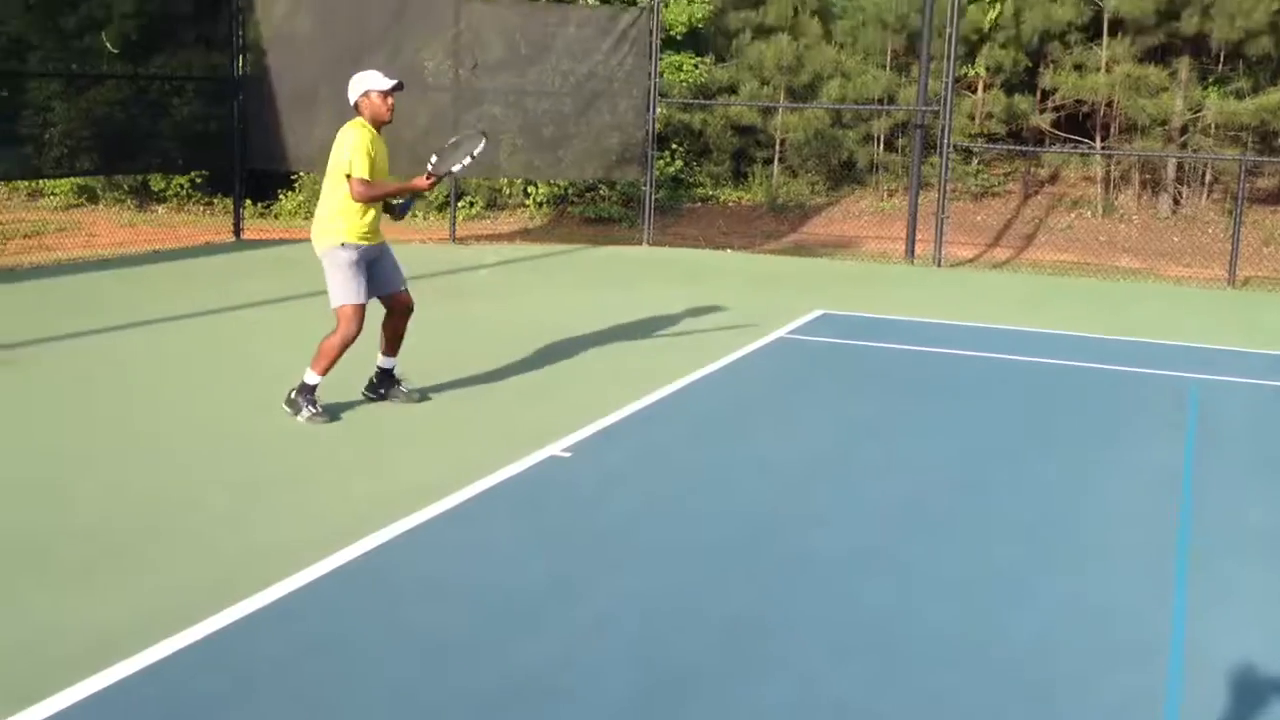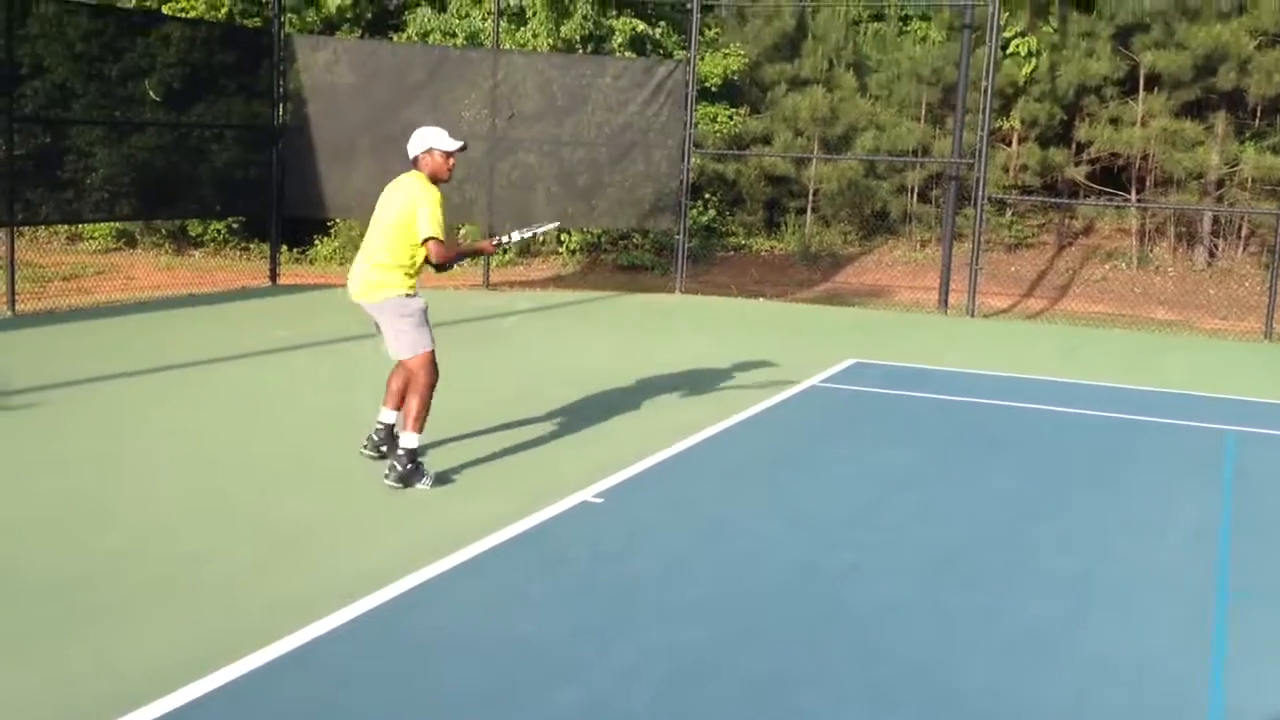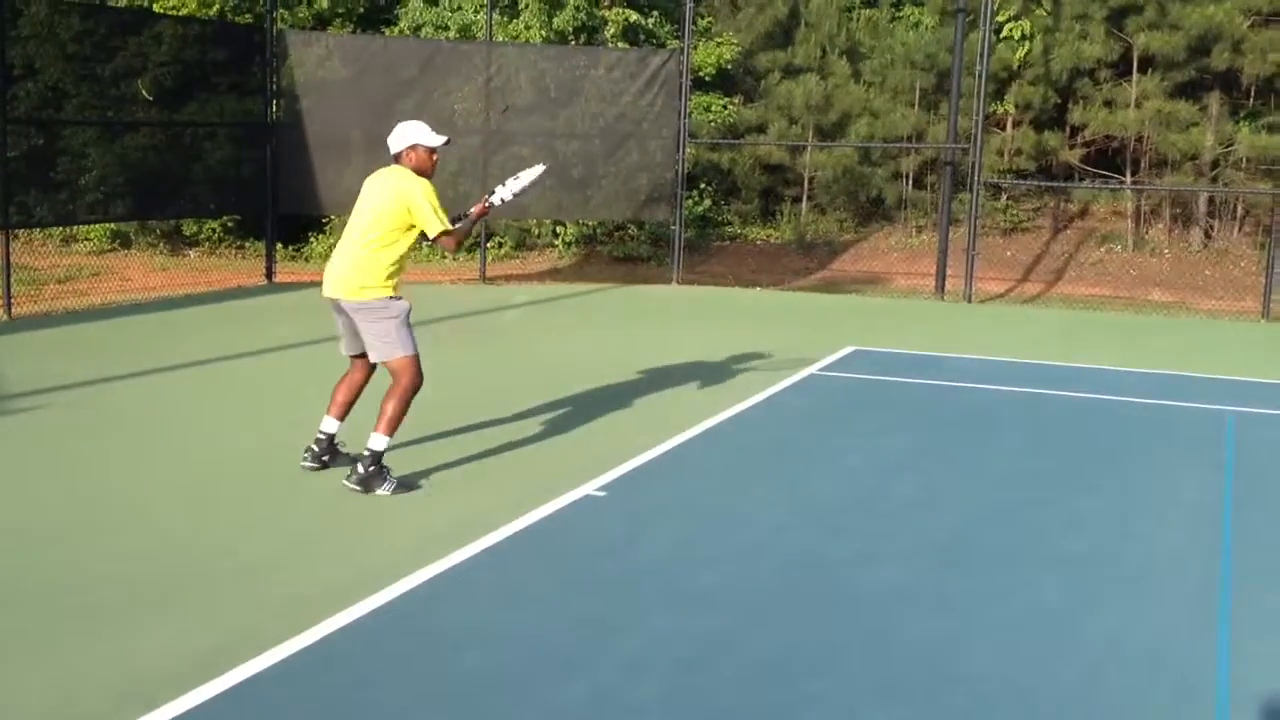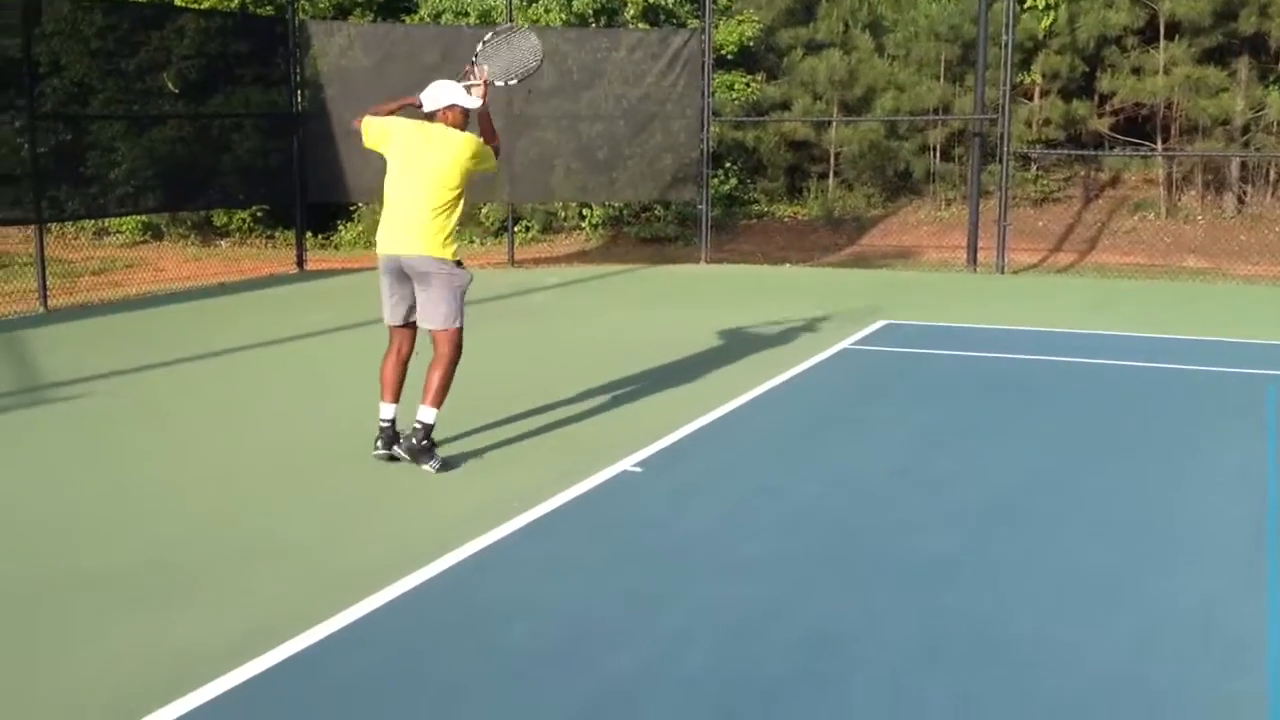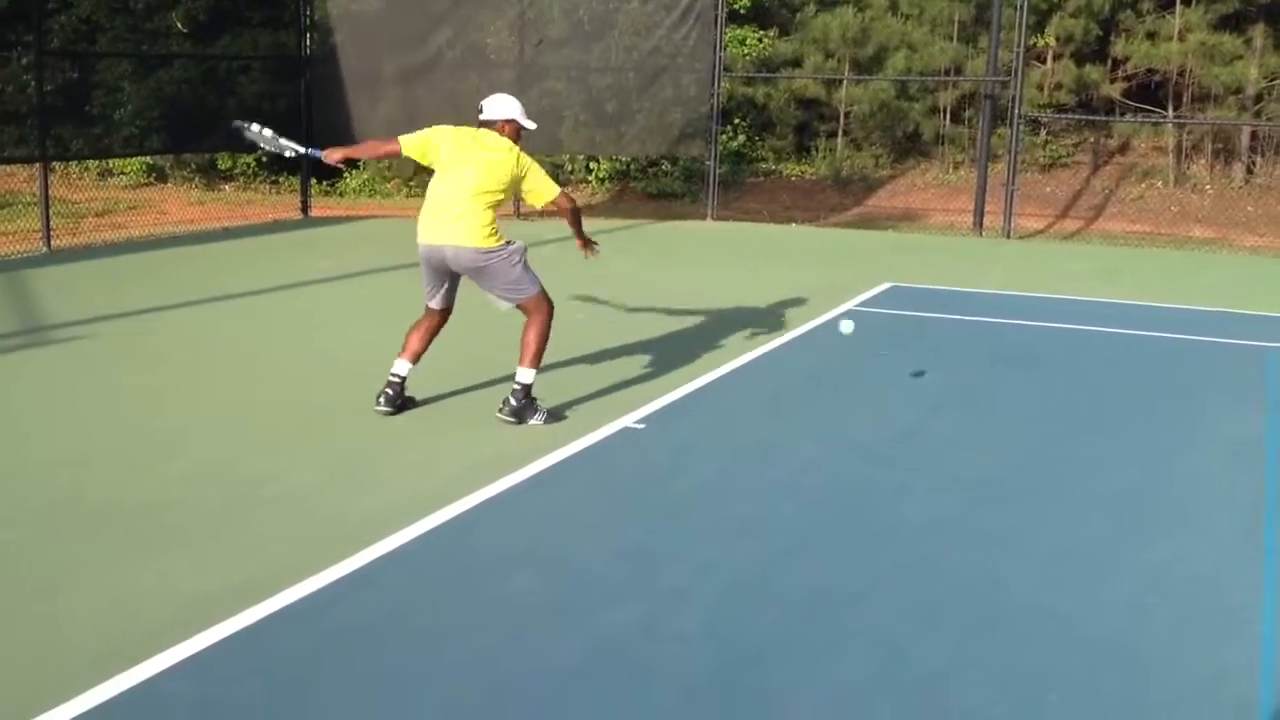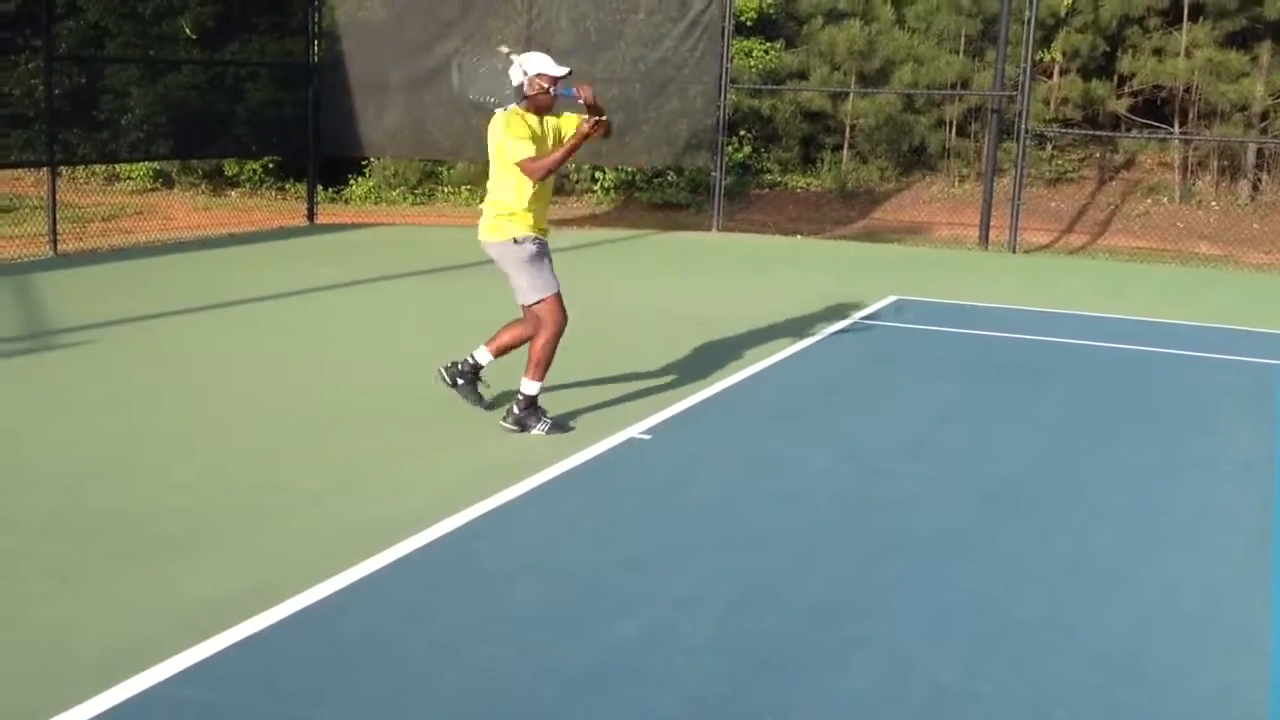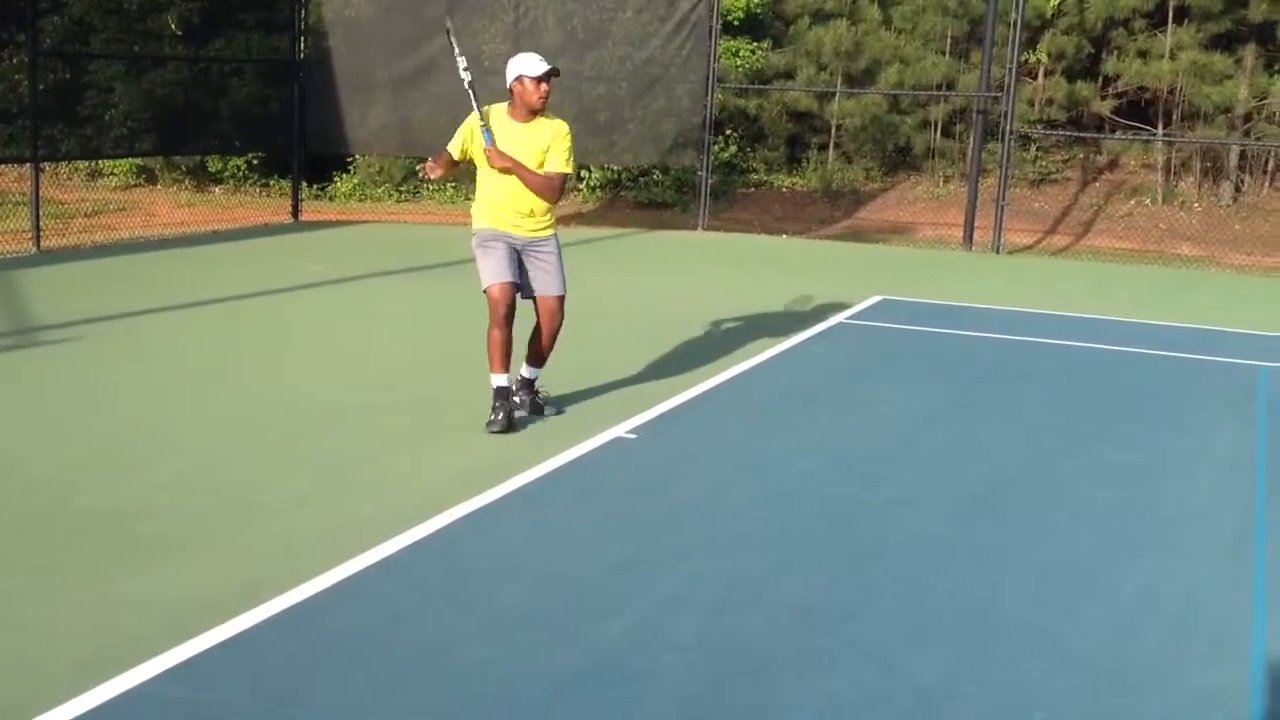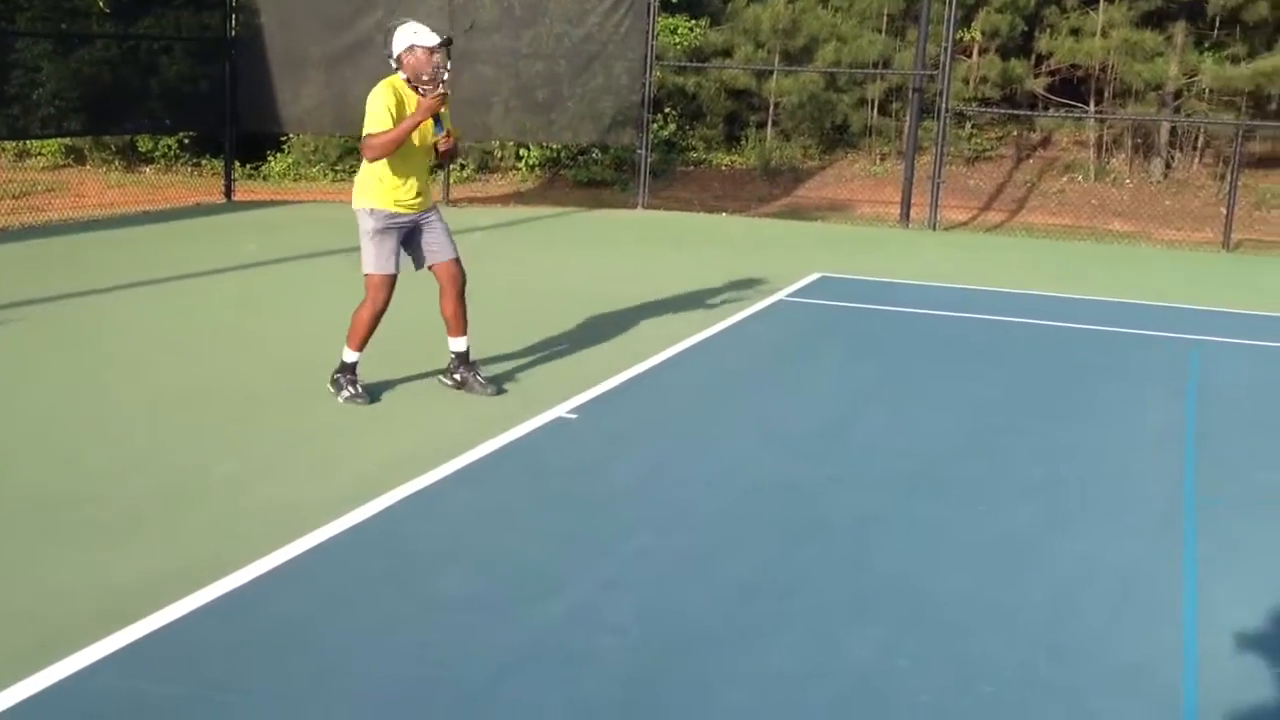
dt=0.4s
person 1, frame 1
left shoulder: (377, 139)
right shoulder: (354, 136)
right elbow: (358, 192)
left wrist: (394, 205)
right wrist: (410, 187)
left hip: (369, 240)
right hip: (340, 241)
left knee: (402, 305)
right knee: (350, 325)
left ankle: (382, 380)
right ankle: (302, 393)
person 1, frame 2
left shoulder: (403, 184)
right shoulder: (425, 193)
right elbow: (437, 253)
left wrist: (437, 260)
right wrist: (476, 249)
left hip: (369, 282)
right hip: (387, 289)
left knee: (413, 360)
right knee: (425, 373)
left ankle: (382, 435)
right ankle: (405, 462)
person 1, frame 3
left shoulder: (378, 179)
right shoulder: (418, 188)
right elbow: (450, 243)
left wrist: (429, 229)
right wrist: (473, 218)
left hip: (337, 283)
right hip: (368, 291)
left knee: (361, 366)
right knee: (409, 377)
left ankle: (321, 448)
right ankle: (369, 465)
person 1, frame 4
left shoulder: (398, 129)
right shoulder: (467, 144)
left elbow: (361, 120)
right elbow: (494, 152)
left wrist: (406, 102)
right wrist: (483, 104)
left hip: (390, 250)
right hip: (432, 254)
left knee: (400, 344)
right knee: (448, 348)
left ankle: (386, 434)
right ankle: (418, 438)
person 1, frame 5
left shoulder: (449, 137)
right shoulder: (519, 159)
left elbow: (388, 147)
right elbow: (566, 203)
left wrist: (345, 151)
right wrist: (581, 236)
left hip: (430, 242)
right hip: (477, 245)
left knee: (433, 317)
right knee: (540, 311)
left ankle: (392, 390)
right ankle: (519, 399)
person 1, frame 6
left shoulder: (550, 122)
right shoulder: (508, 121)
left elbow: (599, 123)
right elbow: (535, 172)
left wrist: (591, 103)
right wrist: (576, 140)
left hip: (527, 235)
right hip: (510, 234)
left knee: (535, 322)
right knee: (553, 319)
left ankle: (468, 368)
right ankle: (523, 408)
person 1, frame 7
left shoulder: (557, 131)
right shoulder: (482, 119)
left elbow: (555, 192)
right elbow: (450, 153)
left wrist: (511, 164)
right wrist: (438, 165)
left hip: (540, 235)
right hip: (493, 230)
left knee: (552, 318)
right knee: (502, 308)
left ankle: (525, 388)
right ankle: (501, 400)
person 1, frame 8
left shoulder: (436, 95)
right shoulder: (385, 94)
left elbow: (437, 154)
right elbow: (371, 151)
left wrist: (446, 145)
right wrist: (417, 117)
left hip: (421, 206)
right hip: (380, 207)
left knee: (454, 279)
right knee: (379, 295)
left ankle: (460, 366)
right ankle: (345, 372)
